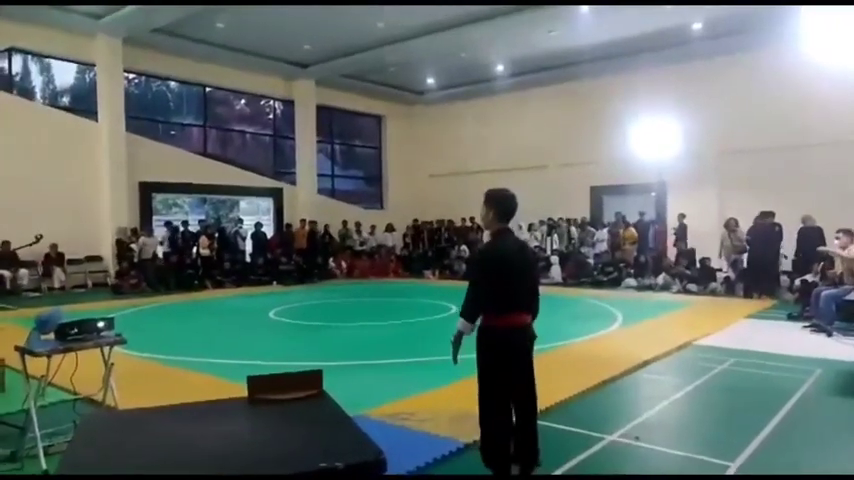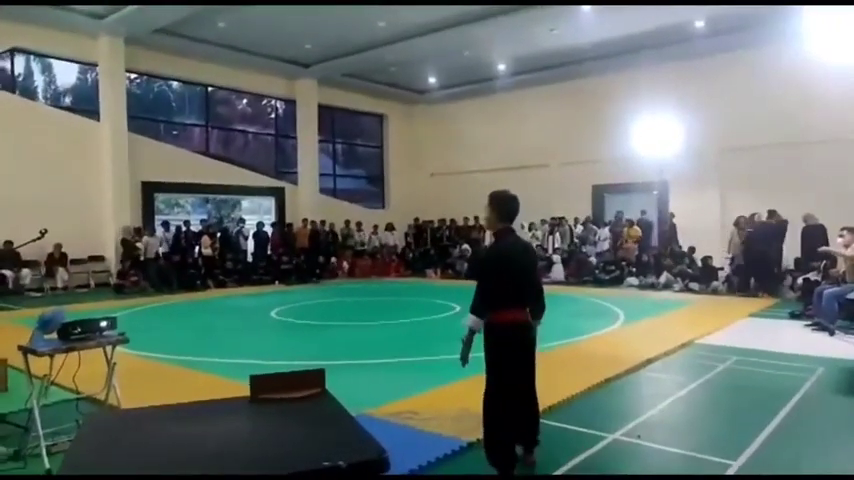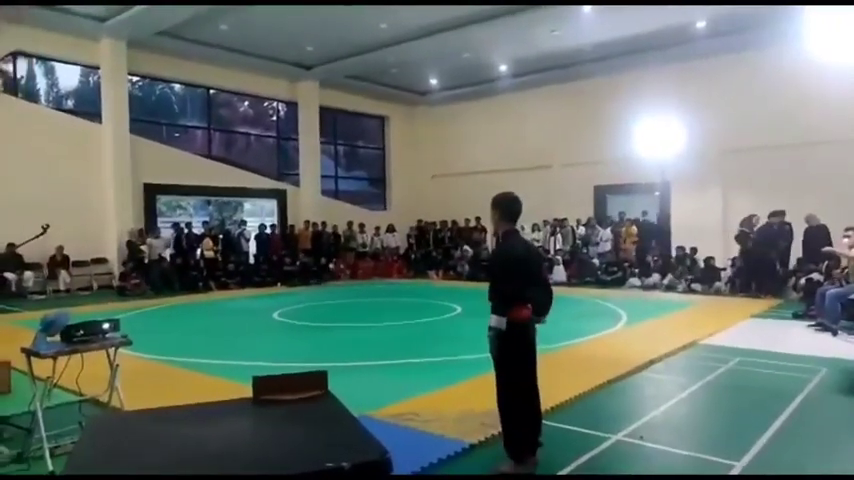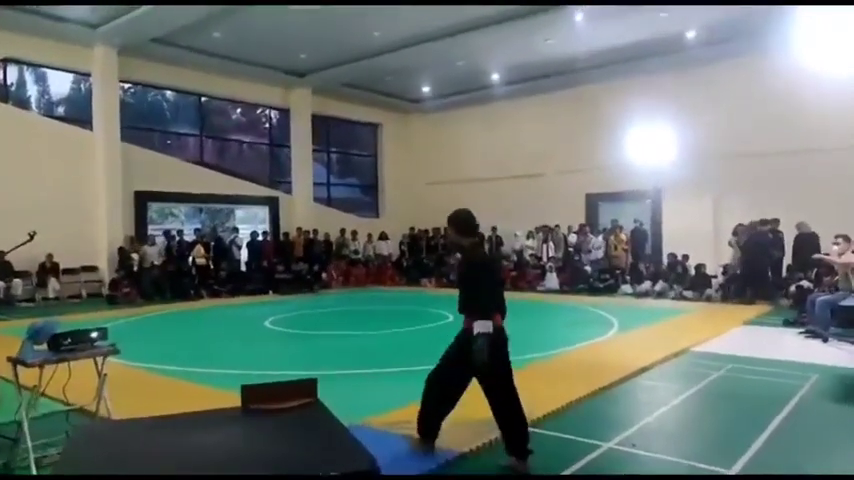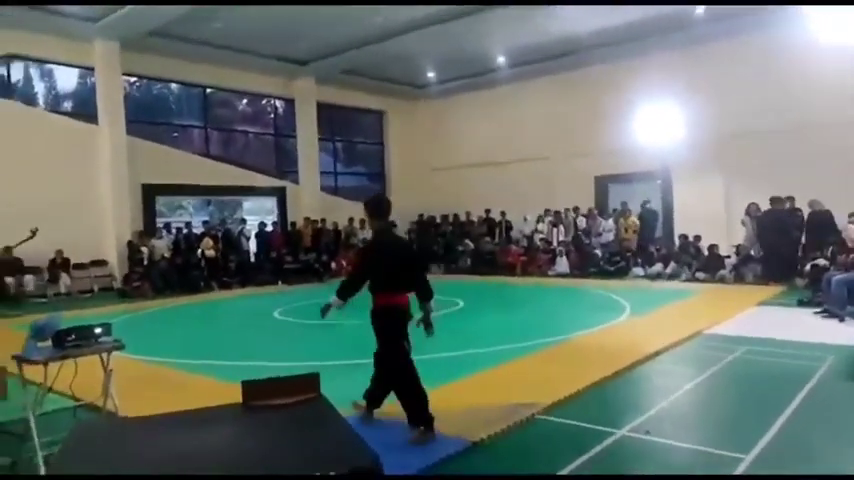
dt=0.7s
person 1, frame 1
left shoulder: (488, 252)
right shoulder: (525, 250)
left elbow: (476, 297)
right elbow: (533, 296)
left wrist: (460, 332)
left hip: (495, 334)
right hip: (522, 332)
left knee: (495, 405)
right knee: (524, 400)
left ankle: (501, 467)
right ankle: (527, 464)
person 1, frame 2
left shoulder: (494, 252)
right shoulder: (526, 248)
left elbow: (484, 298)
right elbow: (536, 292)
left wrist: (470, 334)
right wrist: (533, 321)
left hip: (501, 330)
right hip: (524, 327)
left knee: (499, 397)
right knee: (524, 389)
left ankle: (504, 464)
right ankle: (528, 448)
person 1, frame 3
left shoulder: (503, 251)
right shoulder: (528, 249)
left elbow: (501, 296)
right elbow: (544, 289)
left wrist: (495, 331)
left hip: (509, 328)
right hip: (525, 325)
left knee: (510, 393)
right knee: (526, 389)
left ankle: (520, 458)
right ankle: (530, 450)
person 1, frame 4
left shoulder: (474, 260)
right shoulder: (486, 258)
left elbow: (480, 301)
left wrist: (481, 336)
left hip: (478, 334)
right hip: (494, 332)
left knee: (440, 384)
right knee: (504, 395)
left ankle: (426, 437)
right ankle: (520, 456)
person 1, frame 5
left shoulder: (373, 247)
right shoulder: (402, 245)
left elbow: (355, 278)
right elbow: (420, 280)
left wrist: (333, 303)
right wrist: (426, 312)
left hip: (385, 310)
right hip: (402, 308)
left knee: (400, 366)
right knee: (386, 359)
left ankle: (424, 424)
right ankle: (370, 405)
